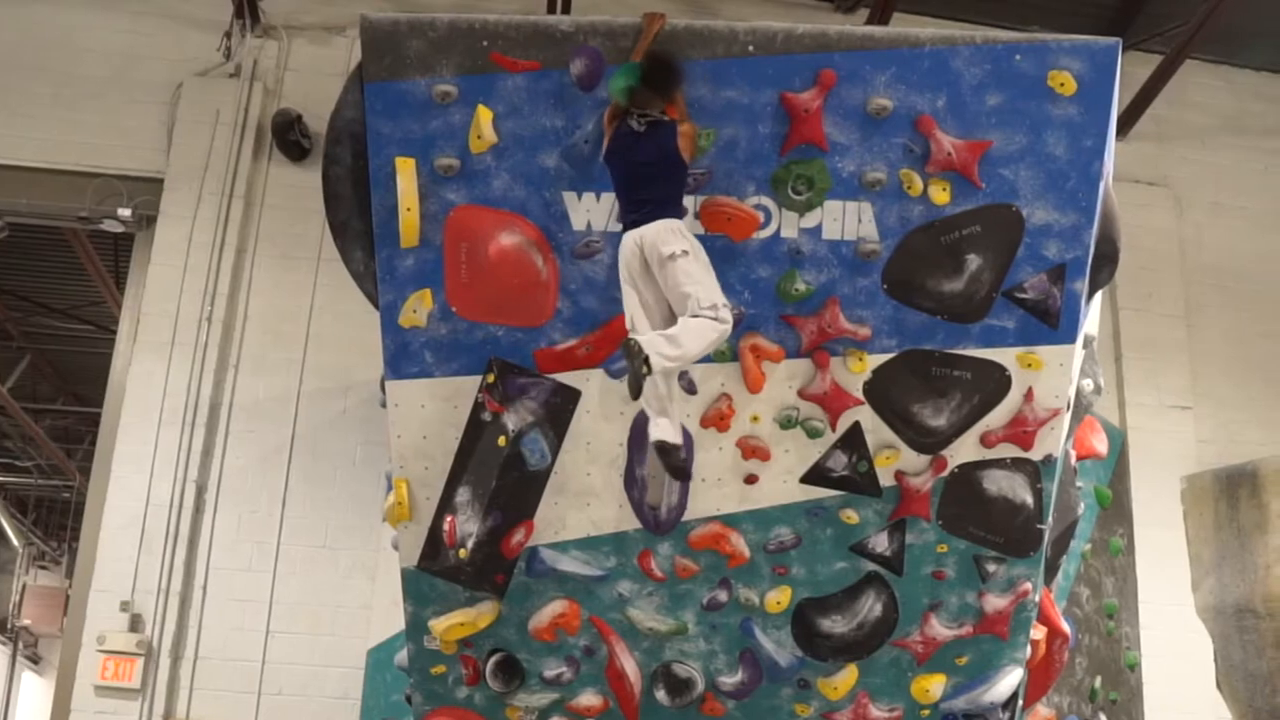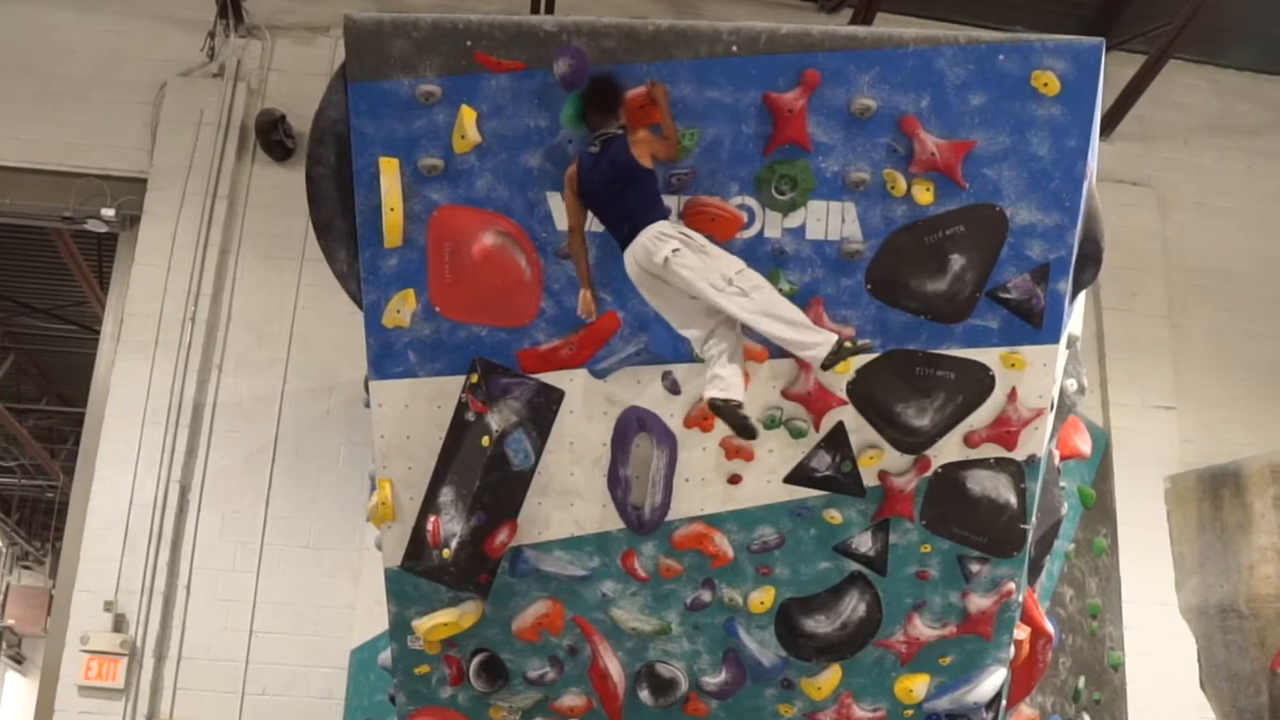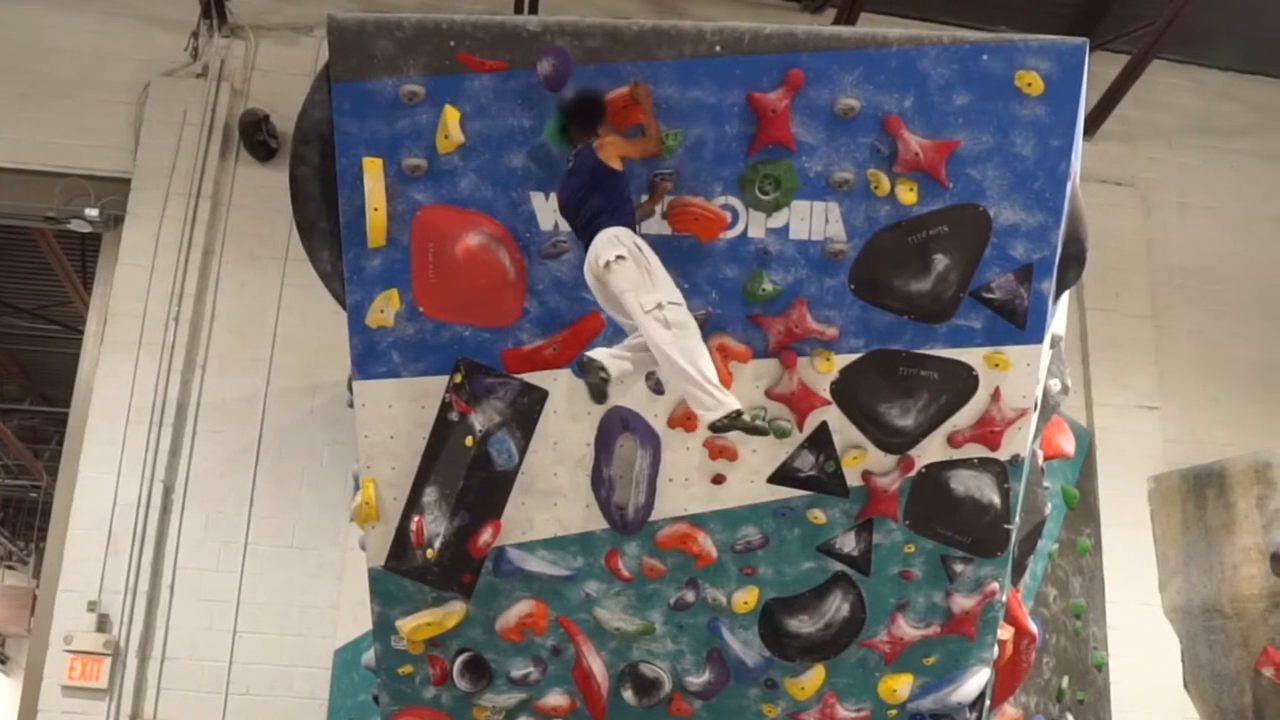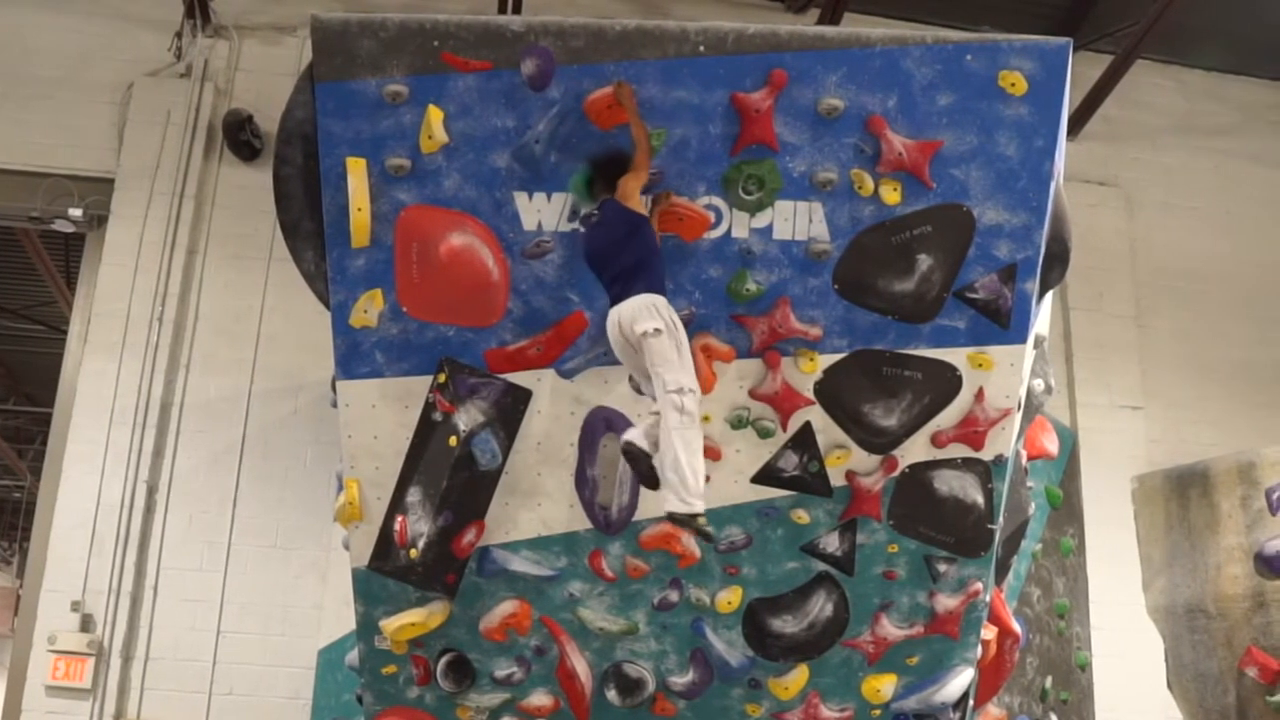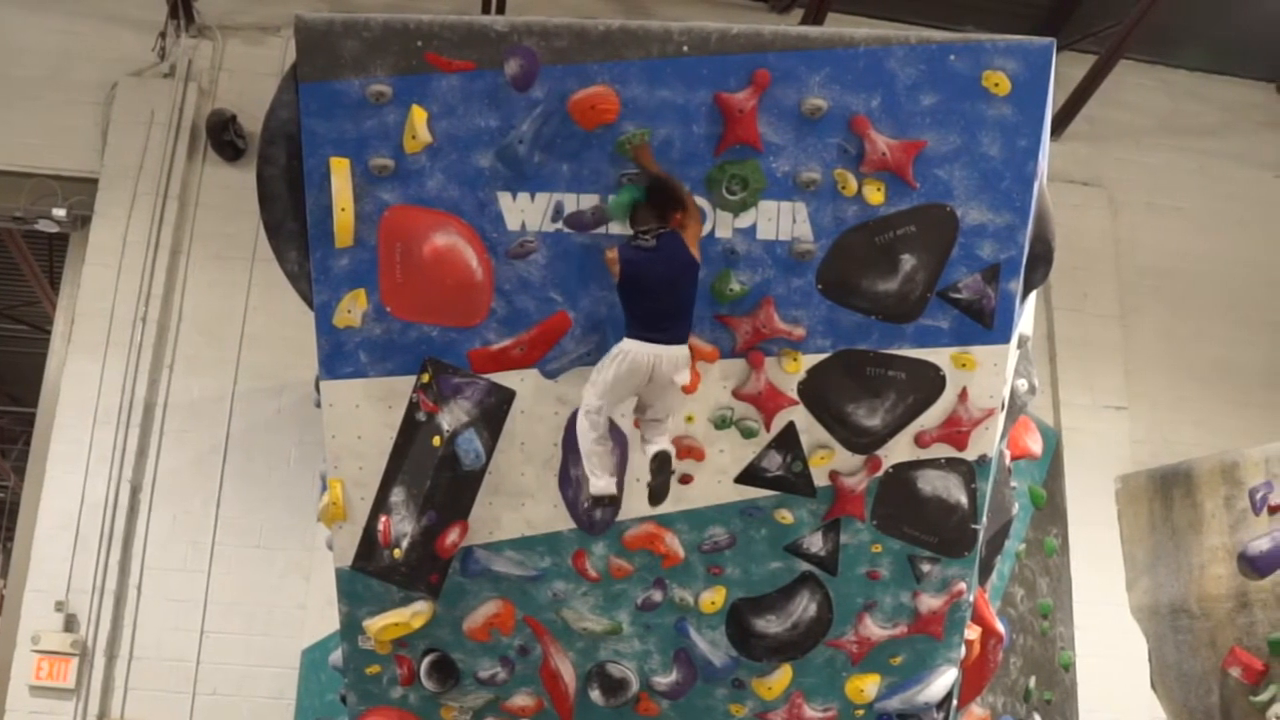
dt=1s
person 1, frame 1
left shoulder: (614, 128)
right shoulder: (680, 132)
left elbow: (624, 88)
right wrist: (679, 113)
left hip: (630, 243)
right hip: (668, 234)
left knee: (656, 349)
right knee: (713, 321)
left ankle: (666, 438)
right ankle: (646, 351)
person 1, frame 2
left shoulder: (575, 172)
right shoulder: (636, 140)
left elbow: (575, 231)
right elbow: (672, 150)
left wrist: (585, 287)
right wrist: (662, 105)
left hip: (634, 260)
right hip: (659, 239)
left knee: (717, 321)
right knee: (744, 286)
left ankle: (723, 393)
right ankle: (823, 346)
person 1, frame 3
left shoulder: (567, 184)
right shoulder: (605, 145)
right elbow: (652, 147)
left wrist: (650, 203)
right wrist: (645, 105)
left hip: (596, 258)
right hip: (615, 247)
left knee: (660, 333)
right knee: (673, 323)
left ankle: (597, 363)
right ankle: (720, 408)
person 1, frame 4
left shoulder: (590, 236)
right shoulder: (624, 195)
right elbow: (644, 154)
left wrist: (653, 213)
right wrist: (631, 108)
left hip: (617, 317)
right hip: (647, 309)
left knee: (668, 398)
right knee: (680, 402)
left ankle: (639, 443)
right ankle: (685, 505)
person 1, frame 5
left shoulder: (616, 257)
right shoulder: (687, 241)
right elbow: (691, 208)
right wrist: (652, 167)
left hip: (635, 351)
right hip: (675, 354)
left knee: (594, 411)
right knee: (655, 417)
left ankle: (602, 488)
right ankle: (660, 453)
